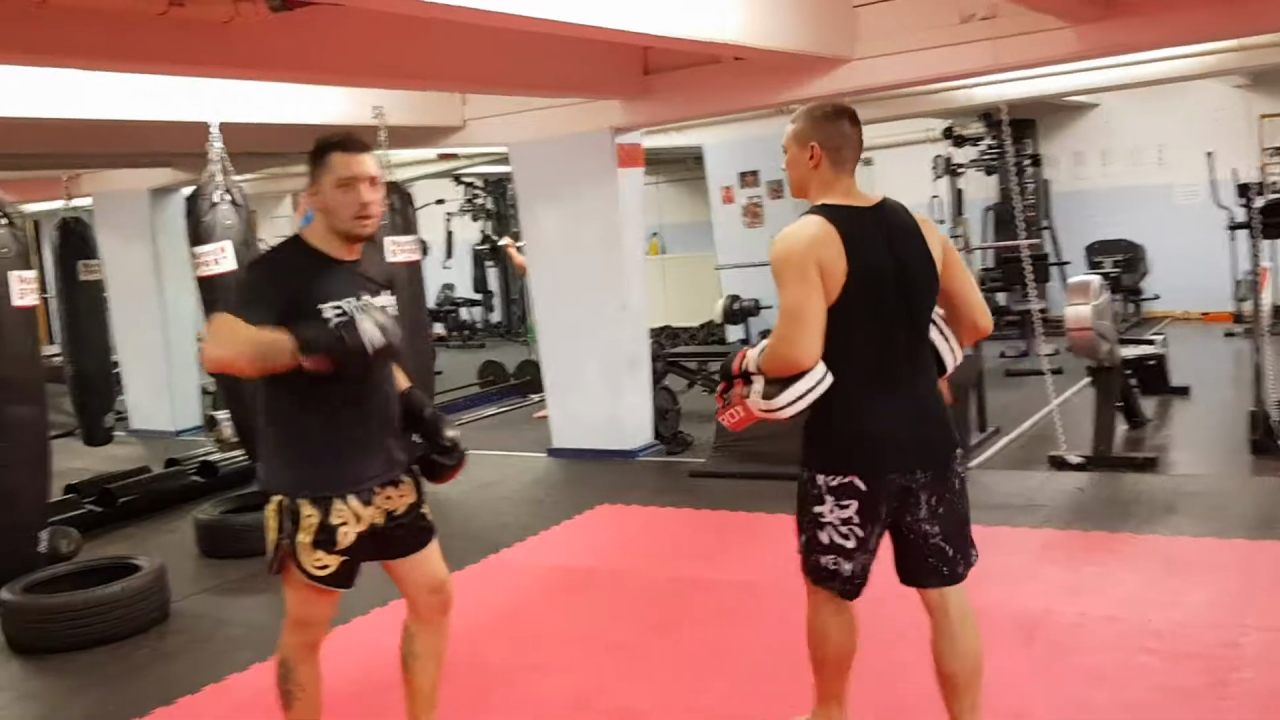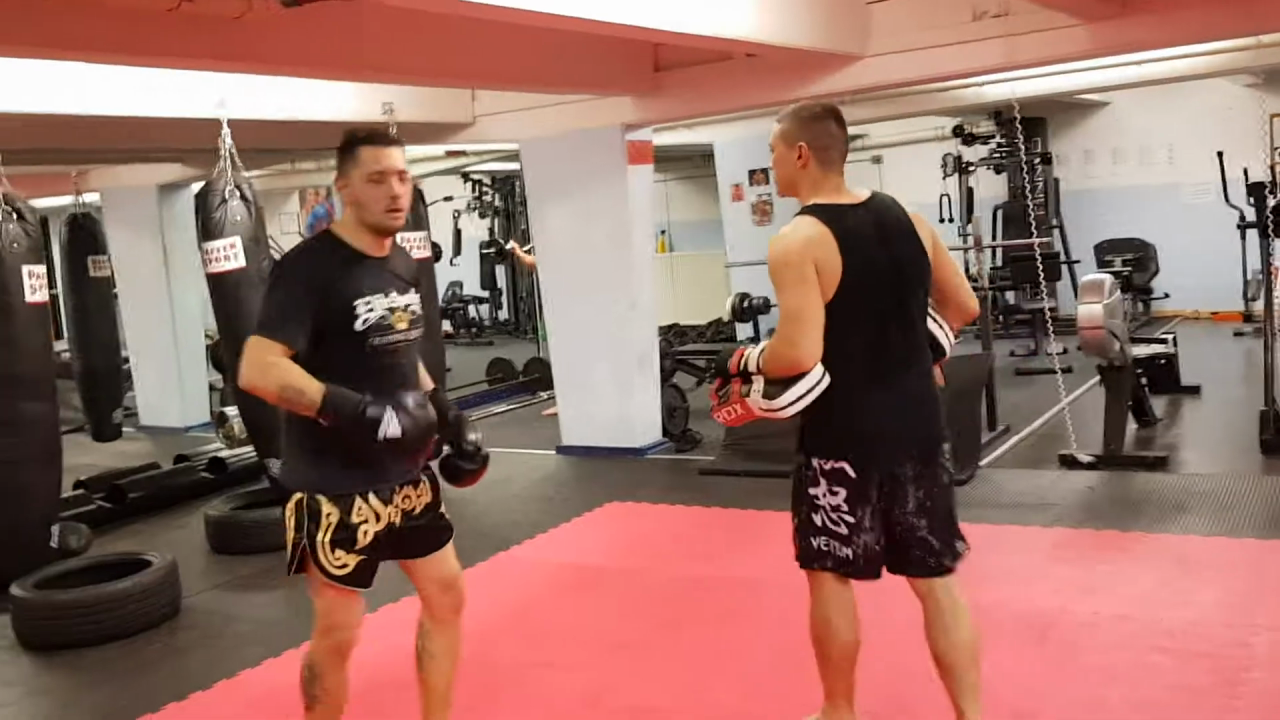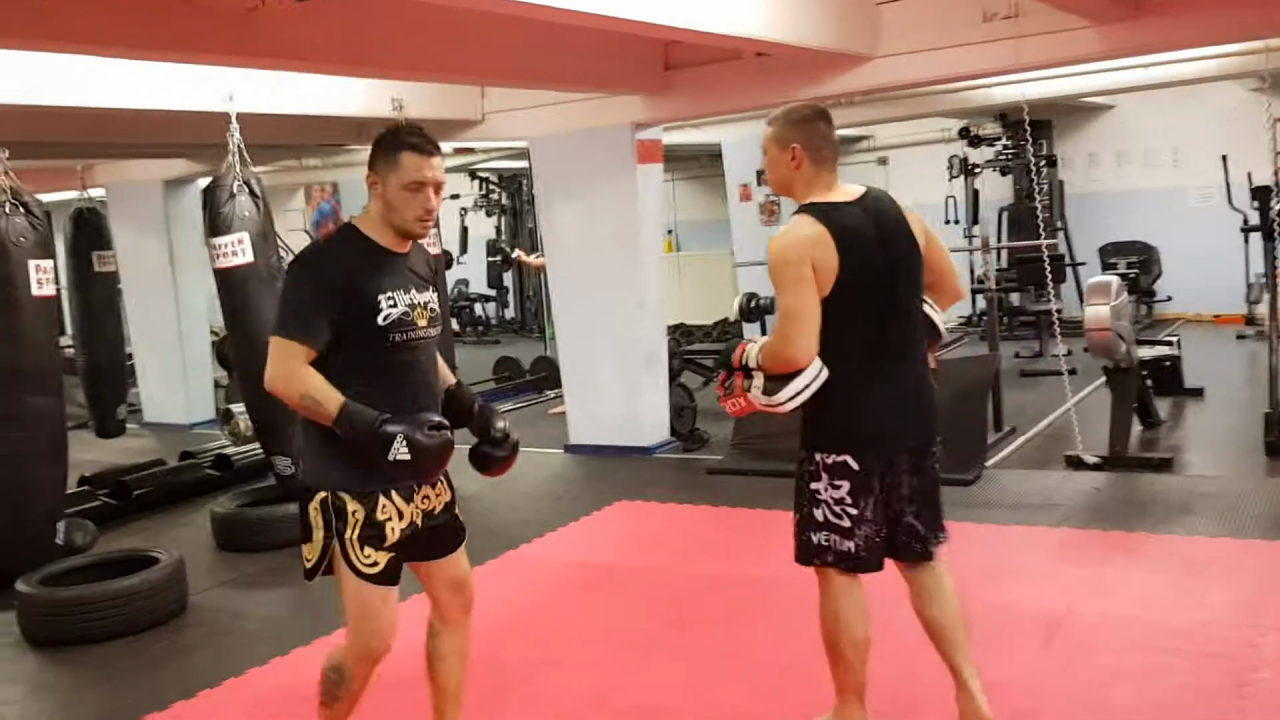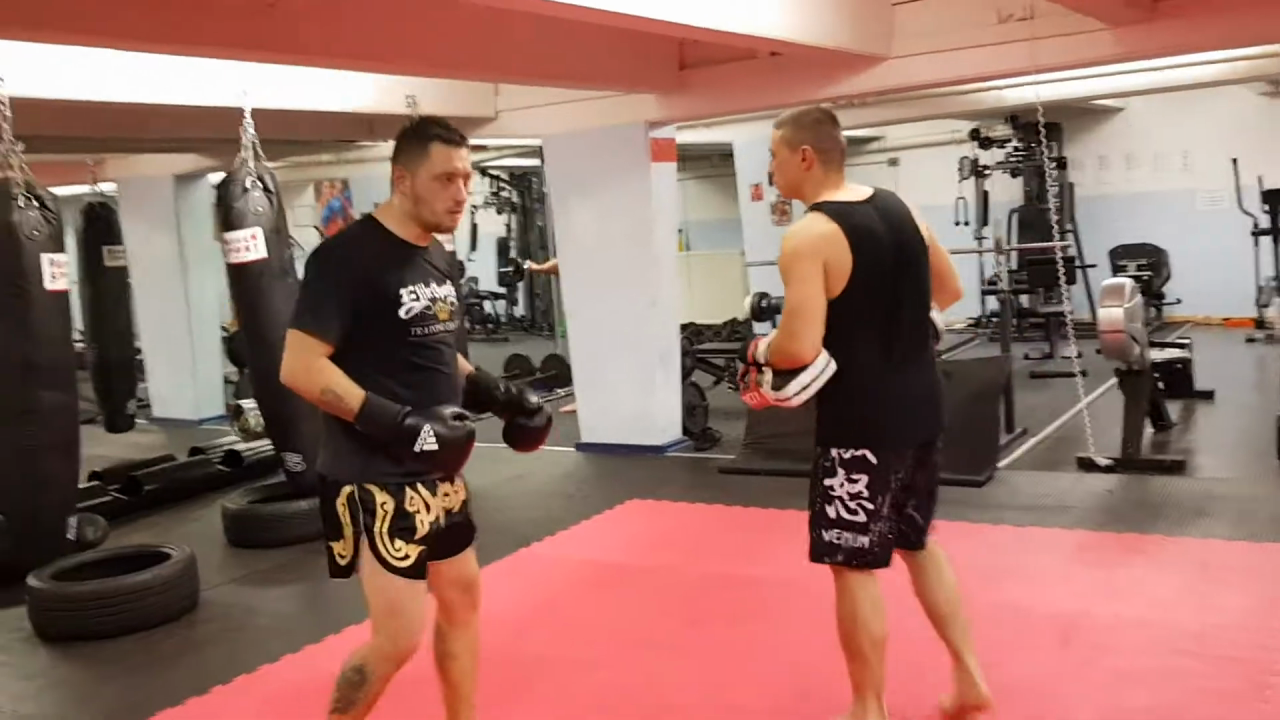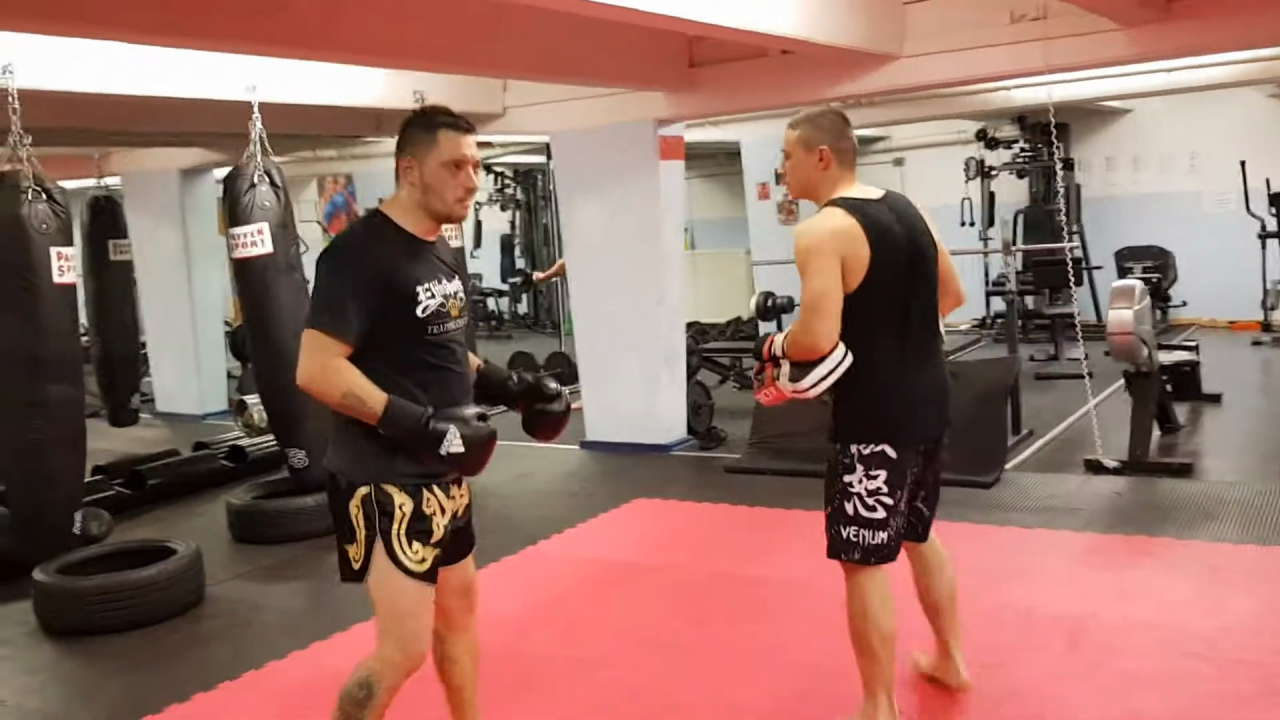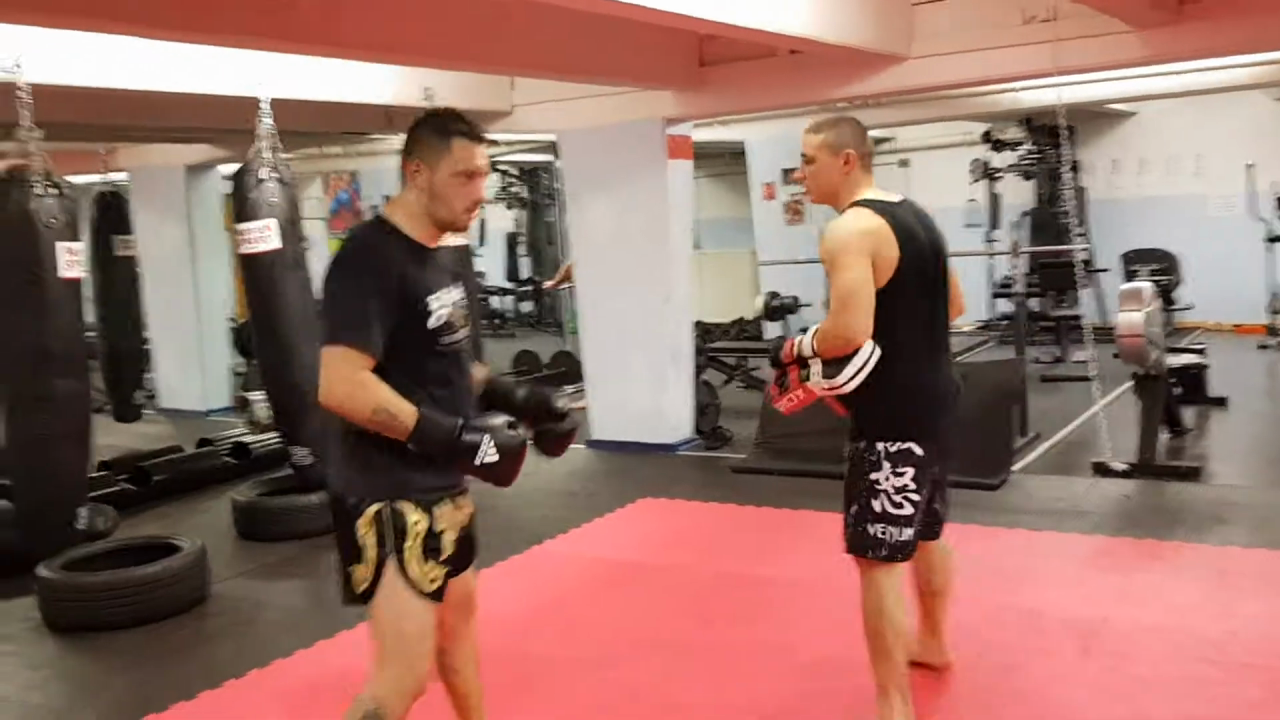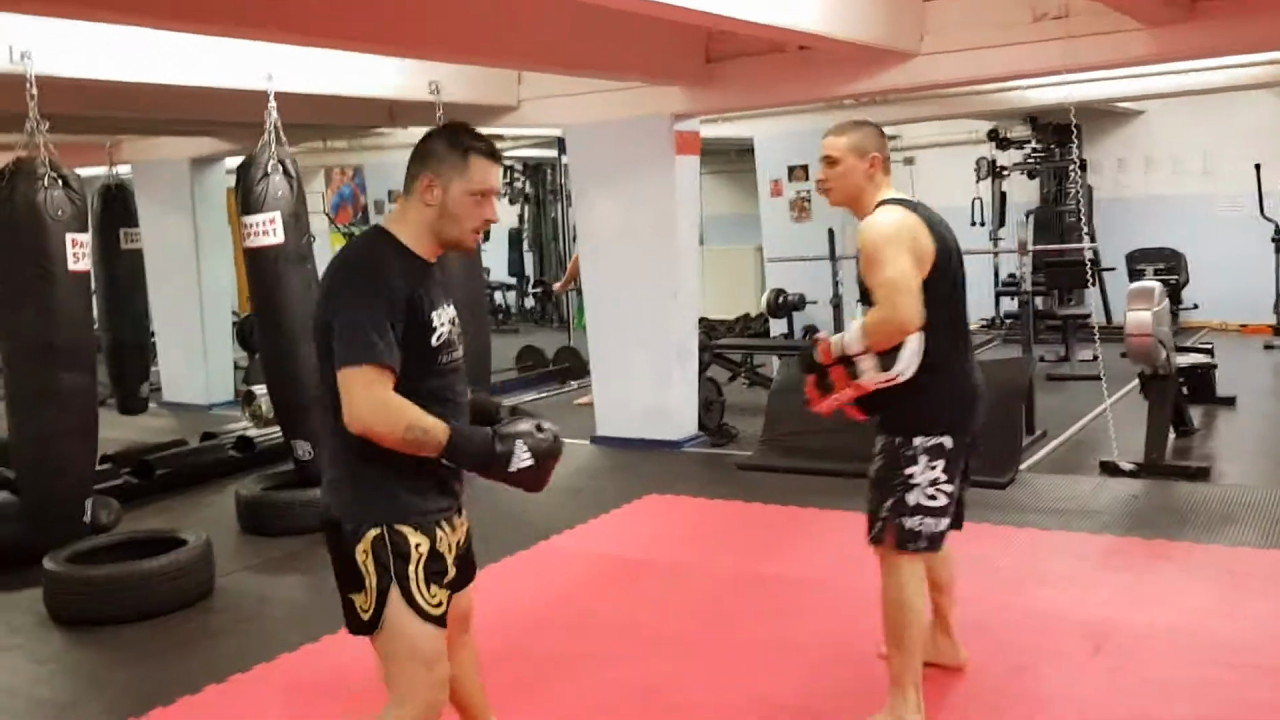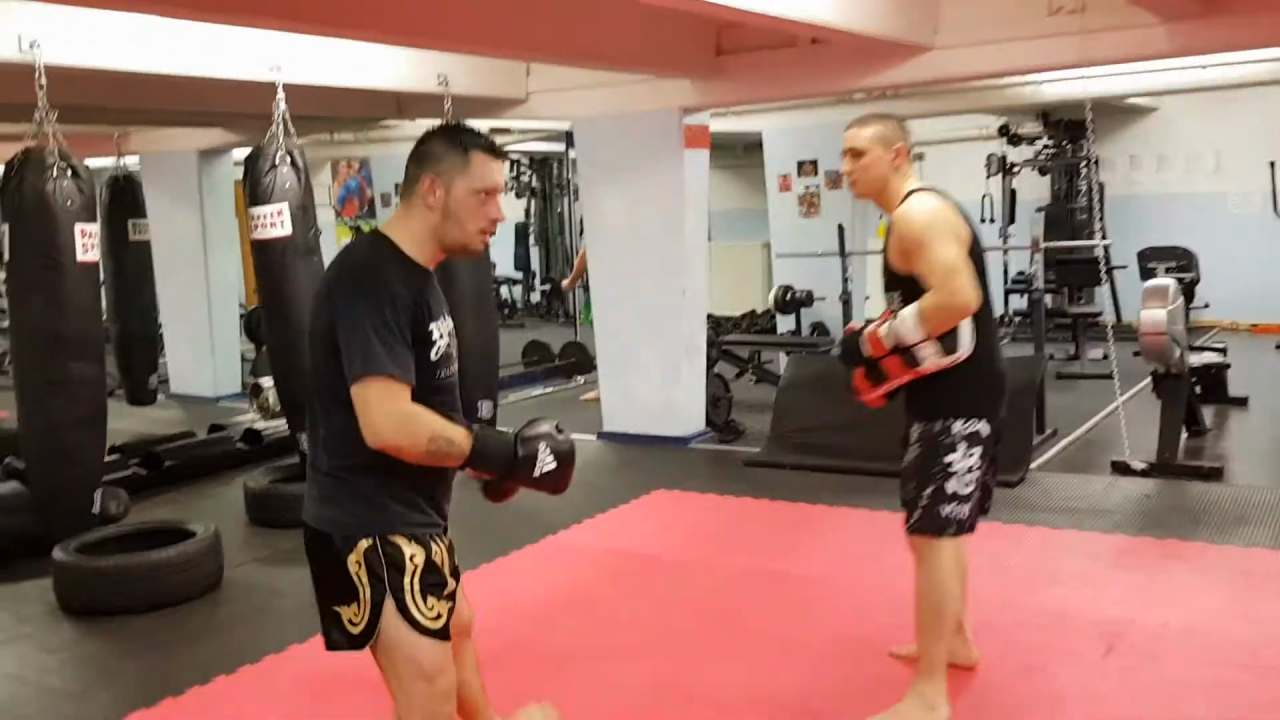
dt=0.1s
person 1, frame 1
left shoulder: (801, 241)
right shoulder: (917, 228)
left elbow: (798, 355)
right elbow: (977, 322)
left wrist: (748, 364)
left hip: (847, 443)
right hip: (925, 432)
left knee: (828, 591)
right knee: (945, 592)
person 1, frame 2
left shoulder: (798, 241)
right shoulder: (905, 218)
left elbow: (798, 354)
right elbow: (964, 307)
left wrist: (747, 362)
left hip: (844, 433)
right hip: (917, 420)
left knee: (832, 577)
right knee: (937, 575)
person 1, frame 3
left shoulder: (796, 240)
right shoulder: (898, 213)
left elbow: (794, 352)
right elbow: (950, 290)
left wrist: (745, 357)
left hip: (846, 427)
right hip: (913, 413)
left knee: (838, 574)
right knee: (922, 559)
person 1, frame 4
left shoulder: (808, 237)
right shoulder: (900, 212)
left elbow: (798, 347)
right elbow: (949, 291)
left wrist: (761, 351)
left hip: (859, 419)
right hip: (921, 403)
left knee: (854, 567)
right knee: (917, 542)
person 1, frame 5
left shoulder: (825, 230)
right shoulder: (908, 211)
left elbow: (817, 339)
right elbow: (951, 297)
left wrist: (773, 347)
left hip: (872, 414)
right hip: (928, 399)
left knee: (865, 564)
right knee: (917, 534)
right ankle: (949, 658)
person 1, frame 6
left shoulder: (849, 229)
right shoulder: (913, 216)
left elbow: (851, 329)
right elbow: (953, 306)
left wrist: (795, 350)
left hip: (895, 413)
right hip: (928, 400)
left knee: (878, 557)
right knee: (918, 535)
right ankle: (932, 641)
person 1, frame 7
left shoulder: (883, 226)
right shoulder: (920, 217)
left elbow: (900, 319)
left wrist: (831, 349)
right wrist: (866, 363)
left hip: (924, 406)
right hip: (949, 395)
left knee: (901, 548)
right knee: (927, 532)
right ankle: (940, 640)
person 1, frame 8
left shoulder: (920, 214)
right shoulder: (911, 217)
left elbow: (960, 300)
left wrist: (877, 339)
right wrist: (879, 342)
left hip: (957, 395)
right hip: (940, 392)
left knee: (931, 532)
right knee: (934, 528)
right ankle: (954, 640)
person 2, frame 1
left shoulder: (374, 268)
right shoulder: (279, 277)
right elbow: (219, 351)
left wrist: (425, 415)
right wrist: (320, 343)
left hip: (388, 473)
right hip: (313, 489)
left knee: (434, 598)
right knee: (305, 631)
person 2, frame 2
left shoulder: (402, 263)
right shoulder: (309, 269)
right elbow: (257, 371)
left wrist: (445, 416)
right wrist: (362, 415)
left hip: (403, 474)
right hip: (333, 485)
left knee: (444, 597)
right knee: (336, 633)
person 2, frame 3
left shoulder: (421, 261)
right shoulder: (330, 265)
right elbow: (282, 373)
left wrist: (472, 408)
right wrist: (375, 431)
left hip: (421, 475)
right hip: (355, 484)
left knee: (457, 599)
right knee: (371, 638)
person 2, frame 4
left shoulder: (437, 256)
right shoulder: (348, 257)
right elbow: (300, 368)
left wrist: (498, 395)
right wrist: (396, 427)
left hip: (429, 472)
right hip: (372, 478)
left knee: (460, 599)
right knee: (396, 638)
person 2, frame 5
left shoulder: (444, 250)
right shoulder: (361, 253)
right elbow: (317, 369)
left wrist: (512, 386)
right wrist: (419, 426)
left hip: (439, 472)
right hip: (387, 478)
left knee: (459, 607)
right knee: (404, 650)
person 2, frame 6
left shoulder: (438, 255)
right shoulder: (368, 260)
right elbow: (342, 387)
left wrist: (516, 397)
right wrist: (460, 439)
left hip: (433, 486)
right hip: (389, 494)
left knee: (455, 615)
person 2, frame 7
left shoulder: (425, 268)
right shoulder: (369, 273)
right elbow: (368, 409)
left wrist: (493, 423)
right wrist: (483, 447)
left hip: (427, 501)
right hip: (385, 514)
left knee: (455, 624)
person 2, frame 8
left shoulder: (414, 273)
right shoulder: (372, 280)
right elbow: (387, 422)
left wrist: (486, 450)
right wrist: (506, 455)
left hip: (406, 515)
right hip: (373, 527)
left knee: (454, 630)
